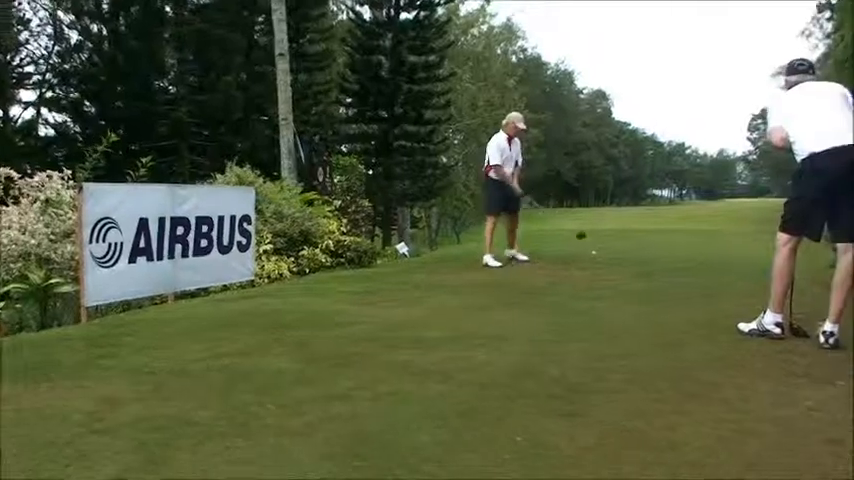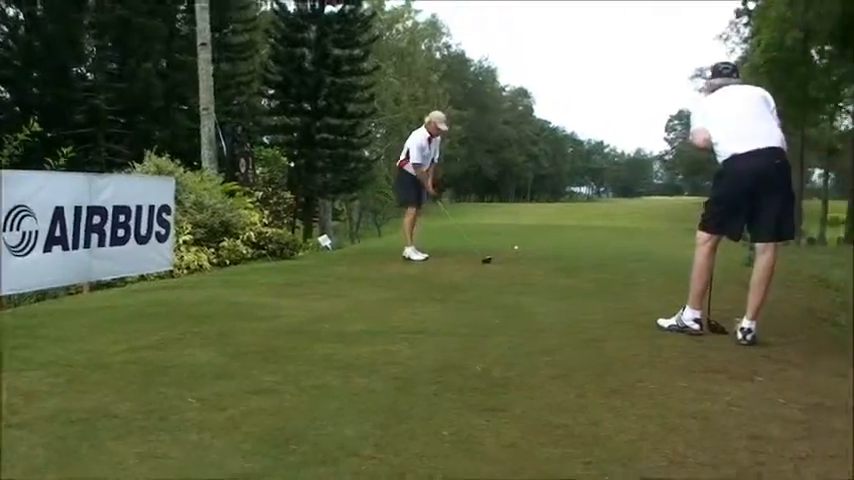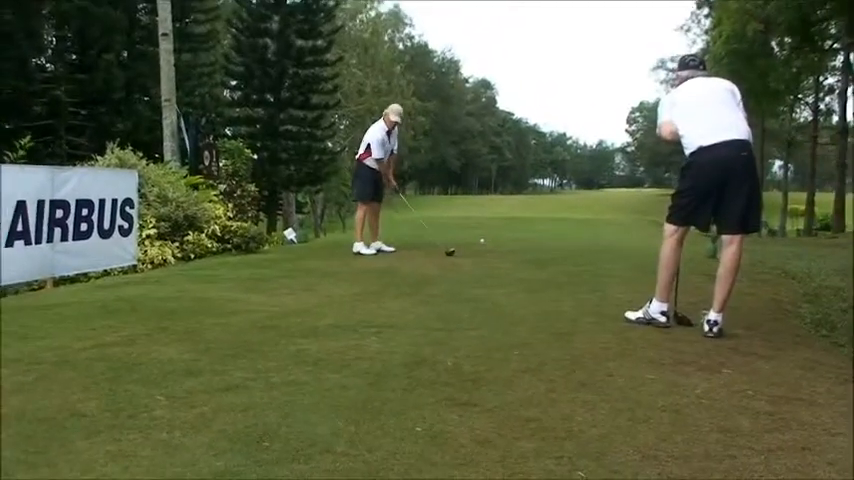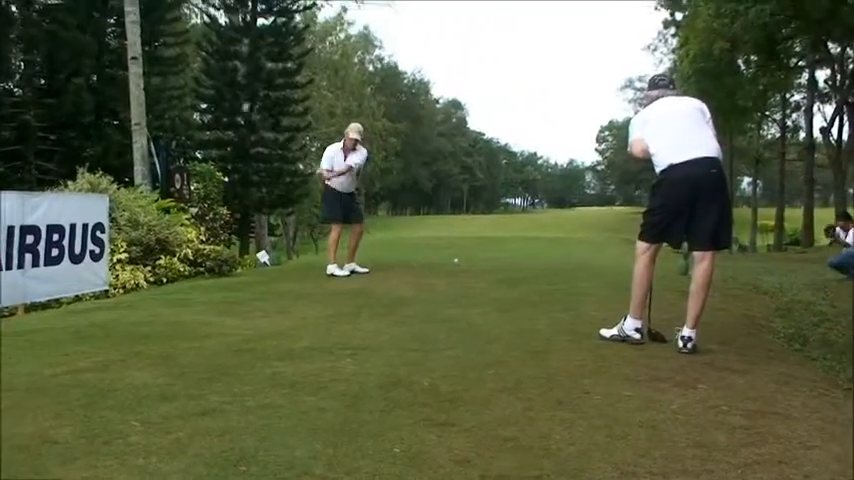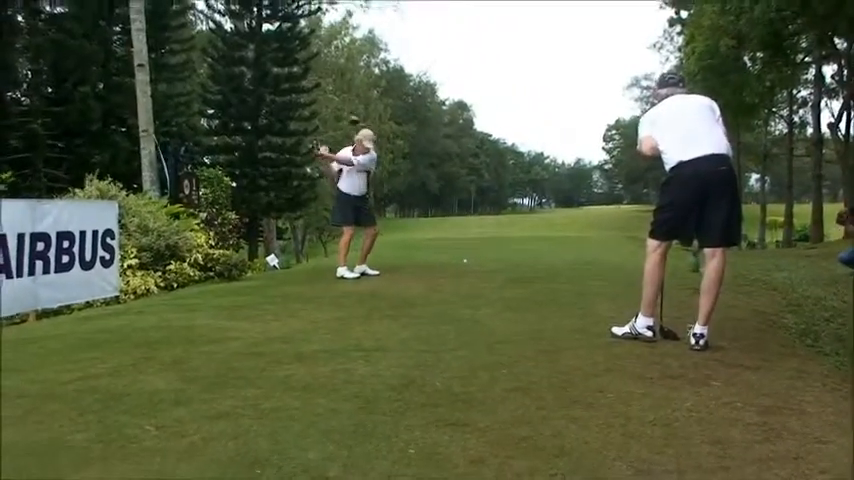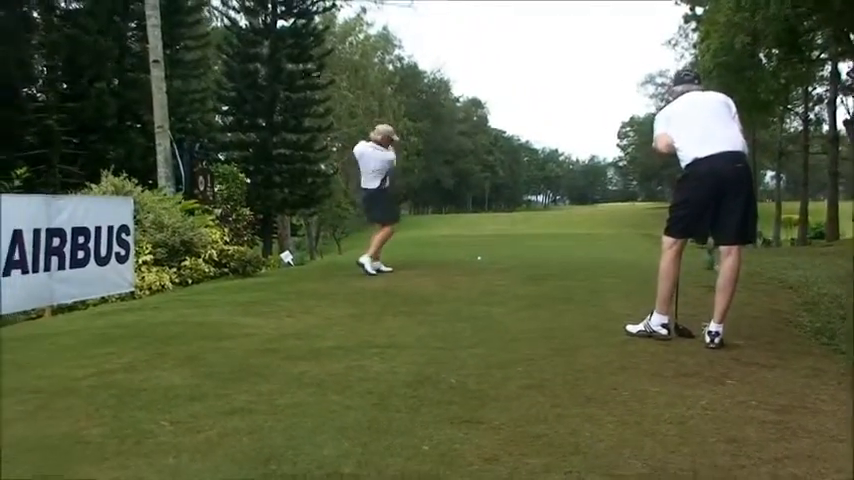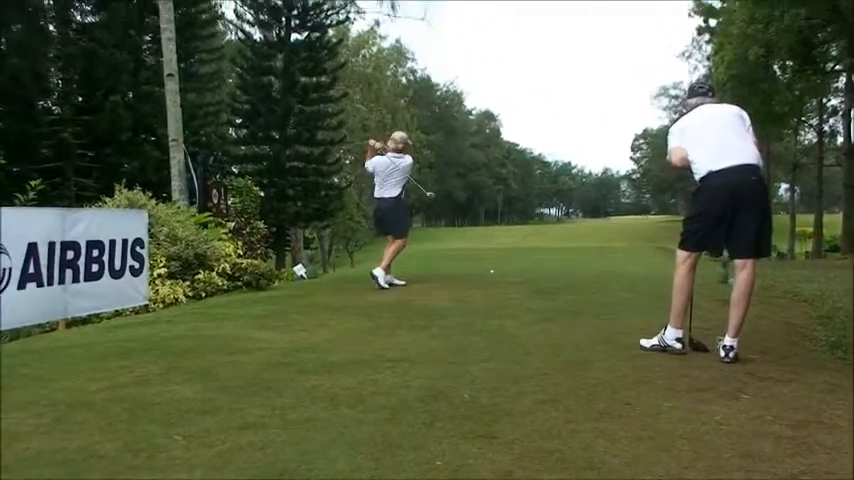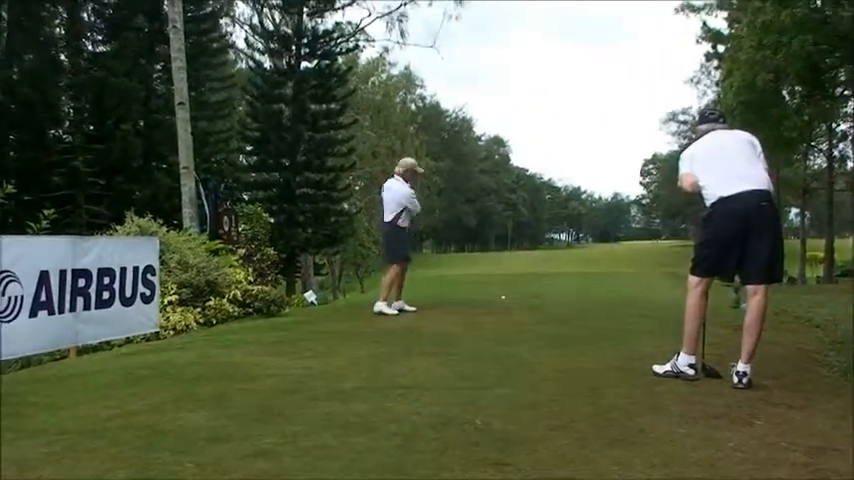
dt=0.4s
person 1, frame 1
left shoulder: (782, 101)
left elbow: (778, 139)
left hip: (817, 163)
left knee: (786, 240)
left ankle: (772, 320)
right ankle: (831, 329)
person 1, frame 2
left shoulder: (705, 103)
right shoulder: (760, 93)
left elbow: (701, 140)
right elbow: (778, 129)
left hip: (737, 165)
right hip: (775, 161)
left knee: (706, 238)
right knee: (767, 246)
left ankle: (691, 316)
right ankle: (748, 326)
person 1, frame 3
left shoulder: (672, 96)
right shoulder: (727, 85)
left elbow: (668, 132)
right elbow: (744, 122)
left hip: (704, 157)
right hip: (741, 153)
left knee: (673, 230)
right knee: (733, 238)
left ankle: (658, 309)
right ankle: (714, 319)
person 1, frame 4
left shoulder: (642, 115)
right shoulder: (696, 104)
left elbow: (639, 150)
right elbow: (714, 141)
left hip: (675, 174)
right hip: (711, 170)
left knee: (646, 247)
right knee: (705, 254)
left ankle: (633, 326)
right ankle: (688, 335)
person 1, frame 5
left shoulder: (652, 114)
right shoulder: (706, 102)
left elbow: (648, 148)
right elbow: (724, 139)
left hip: (684, 172)
right hip: (721, 167)
left knee: (656, 245)
right knee: (716, 251)
left ankle: (644, 323)
right ankle: (700, 331)
person 1, frame 6
left shoulder: (667, 111)
right shoulder: (722, 99)
left elbow: (664, 146)
right elbow: (741, 136)
left hip: (700, 169)
right hip: (736, 165)
left knee: (672, 242)
right knee: (731, 249)
left ankle: (659, 321)
right ankle: (715, 329)
person 1, frame 7
left shoulder: (681, 124)
right shoulder: (736, 111)
left elbow: (678, 159)
right elbow: (755, 148)
left hip: (714, 183)
right hip: (751, 178)
left knee: (686, 257)
right knee: (746, 263)
left ankle: (673, 336)
right ankle: (729, 344)
person 1, frame 8
left shoulder: (691, 150)
right shoulder: (746, 137)
left elbow: (689, 185)
right elbow: (766, 174)
left hip: (724, 208)
right hip: (762, 204)
left knee: (697, 282)
right knee: (757, 289)
left ankle: (686, 361)
right ankle: (743, 369)
person 2, frame 1
left shoulder: (516, 142)
right shoulder: (496, 142)
left elbow: (518, 164)
right elbow: (496, 169)
left wrist: (515, 182)
right wrist: (512, 185)
left hip: (509, 185)
right hip: (494, 183)
left knee: (513, 217)
right knee: (492, 218)
left ankle: (511, 250)
right ankle: (487, 256)
person 2, frame 2
left shoulder: (436, 139)
right shoulder: (416, 139)
left elbow: (433, 162)
right elbow: (416, 167)
left wrist: (430, 182)
right wrist: (427, 186)
left hip: (418, 178)
right hip: (406, 176)
left knee: (415, 213)
right knee: (411, 211)
left ankle: (411, 247)
right ankle: (409, 248)
person 2, frame 3
left shoulder: (394, 130)
right shoulder: (376, 133)
left elbow: (393, 153)
right elbow: (379, 161)
left wrist: (390, 175)
right wrist: (389, 180)
left hip: (377, 171)
right hip: (364, 170)
left knee: (375, 207)
right knee: (364, 206)
left ankle: (375, 243)
right ankle: (358, 244)
person 2, frame 4
left shoulder: (362, 152)
right shoulder: (332, 149)
left elbow: (350, 167)
right elbow: (325, 171)
left wrist: (332, 175)
right wrist: (324, 174)
left hip: (349, 194)
right hip: (332, 193)
left knee: (358, 228)
right knee: (336, 228)
left ankle: (350, 264)
right ankle: (332, 266)
person 2, frame 5
left shoulder: (371, 156)
right shoulder: (344, 152)
left elbow: (350, 162)
right elbow: (334, 172)
left wrist: (329, 156)
right wrist: (326, 158)
left hip: (361, 198)
right hip: (344, 197)
left knee: (372, 231)
right knee: (349, 232)
left ankle: (361, 266)
right ankle: (342, 268)
person 2, frame 6
left shoulder: (361, 147)
right shoulder: (388, 156)
left wrist: (375, 138)
left hip: (369, 193)
right hip: (379, 194)
left knee: (383, 227)
right knee: (388, 228)
left ankle: (375, 262)
right ankle: (367, 257)
person 2, frame 7
left shoulder: (378, 161)
right shoulder: (408, 162)
left elbow: (368, 166)
left wrist: (372, 148)
right wrist: (382, 147)
left hip: (380, 204)
right hip: (395, 204)
left knee: (391, 240)
right knee: (400, 241)
left ankle: (387, 276)
right ankle: (380, 270)
person 2, frame 8
left shoulder: (389, 183)
right shoulder: (407, 192)
right elbow: (416, 211)
left hip: (391, 228)
right hip: (396, 230)
left knee: (402, 266)
right knee: (395, 267)
left ankle: (398, 302)
right ankle: (381, 303)
